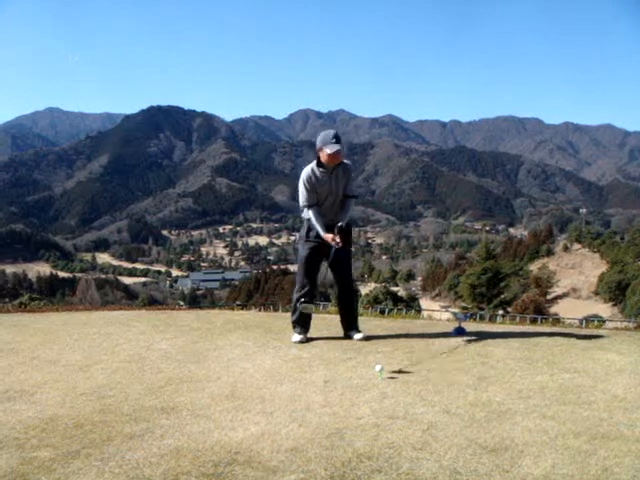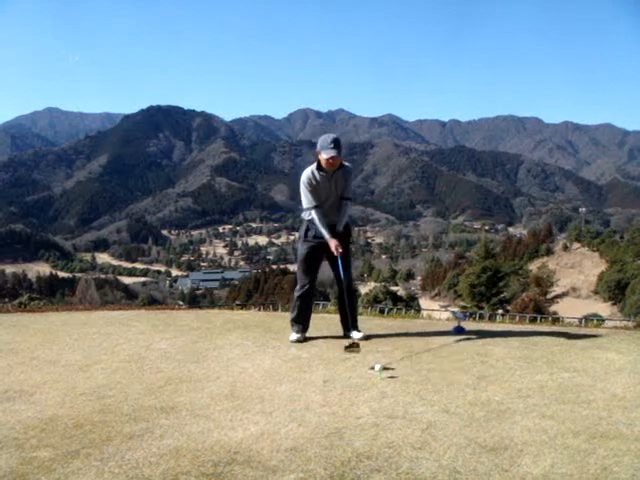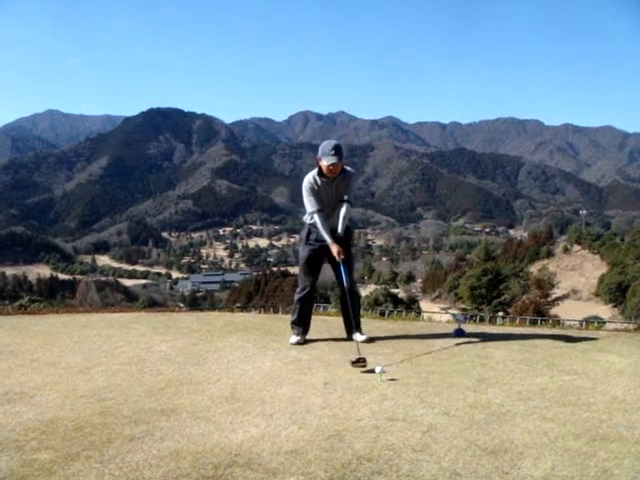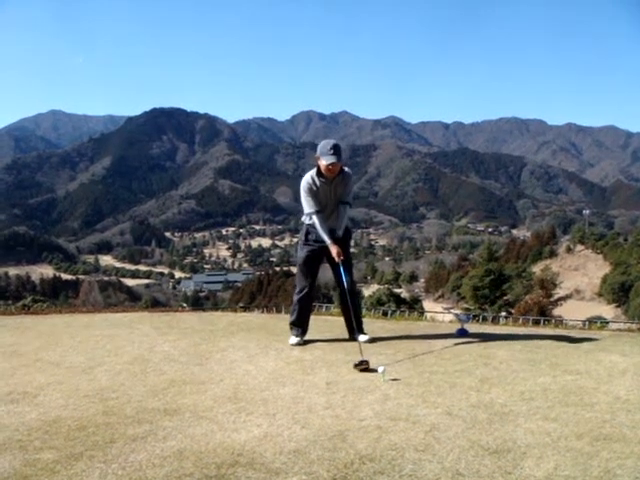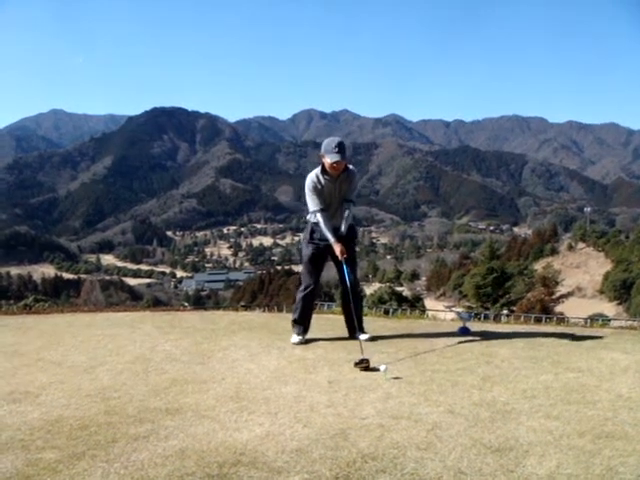
dt=0.4s
person 1, frame 1
left shoulder: (346, 169)
right shoulder: (308, 174)
left elbow: (349, 198)
right elbow: (309, 208)
left wrist: (341, 225)
right wrist: (324, 233)
left hip: (339, 229)
right hip: (314, 231)
left knee: (346, 281)
right knee: (306, 281)
left ankle: (351, 327)
right ankle: (300, 328)
person 1, frame 2
left shoulder: (347, 171)
right shoulder: (308, 176)
left elbow: (345, 202)
right elbow: (313, 210)
left wrist: (338, 230)
right wrist: (328, 238)
left hip: (339, 230)
right hip: (313, 231)
left knee: (345, 280)
right knee: (305, 281)
left ankle: (350, 326)
right ankle: (298, 327)
person 1, frame 3
left shoulder: (349, 175)
right shoulder: (310, 181)
left elbow: (345, 205)
right elbow: (317, 214)
left wrist: (339, 235)
right wrist: (330, 243)
left hip: (340, 233)
right hip: (314, 234)
left knee: (348, 283)
right knee: (306, 283)
left ankle: (354, 329)
right ankle: (299, 329)
person 1, frame 4
left shoulder: (347, 176)
right shoulder: (308, 181)
left elbow: (344, 207)
right elbow: (315, 215)
left wrist: (337, 238)
right wrist: (330, 244)
left hip: (339, 233)
right hip: (313, 234)
left knee: (348, 283)
right knee: (305, 284)
left ankle: (356, 330)
right ankle: (297, 331)
person 1, frame 5
left shoulder: (352, 174)
right shoulder: (313, 179)
left elbow: (347, 205)
right elbow: (319, 213)
left wrist: (341, 235)
right wrist: (334, 242)
left hip: (343, 232)
right hip: (317, 232)
left knee: (351, 282)
right knee: (309, 283)
left ankle: (356, 329)
right ankle: (299, 329)
